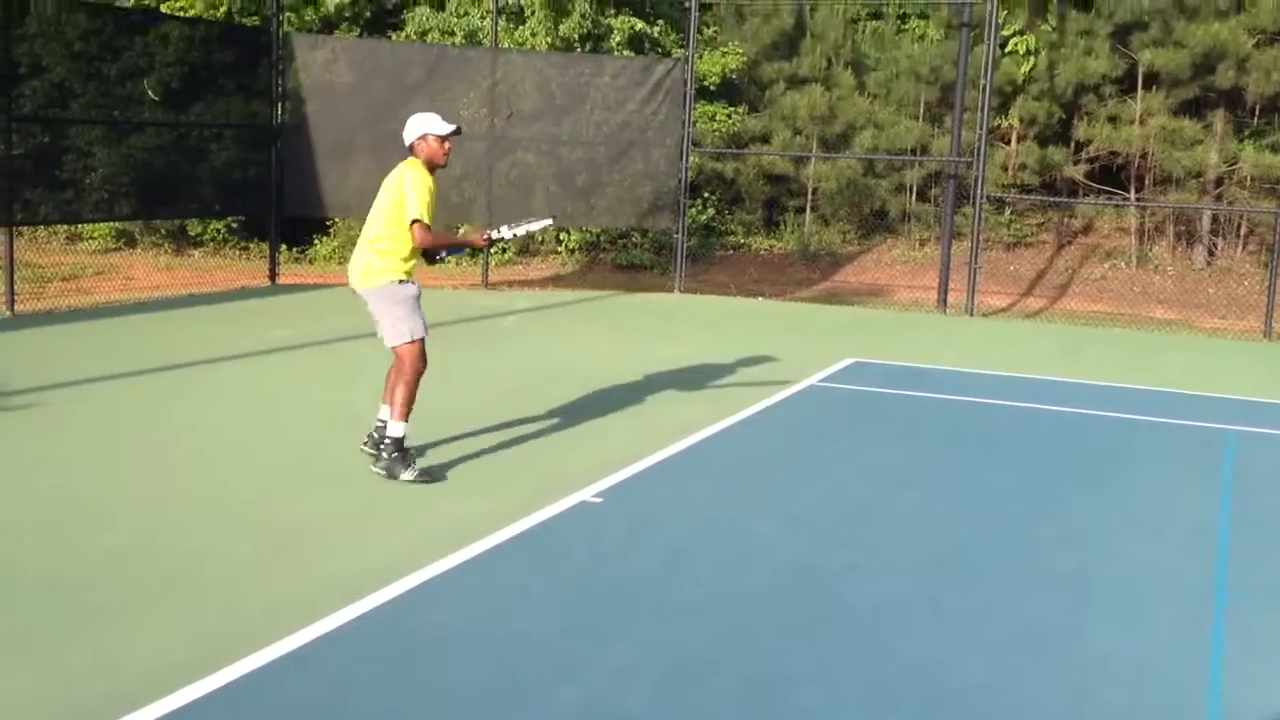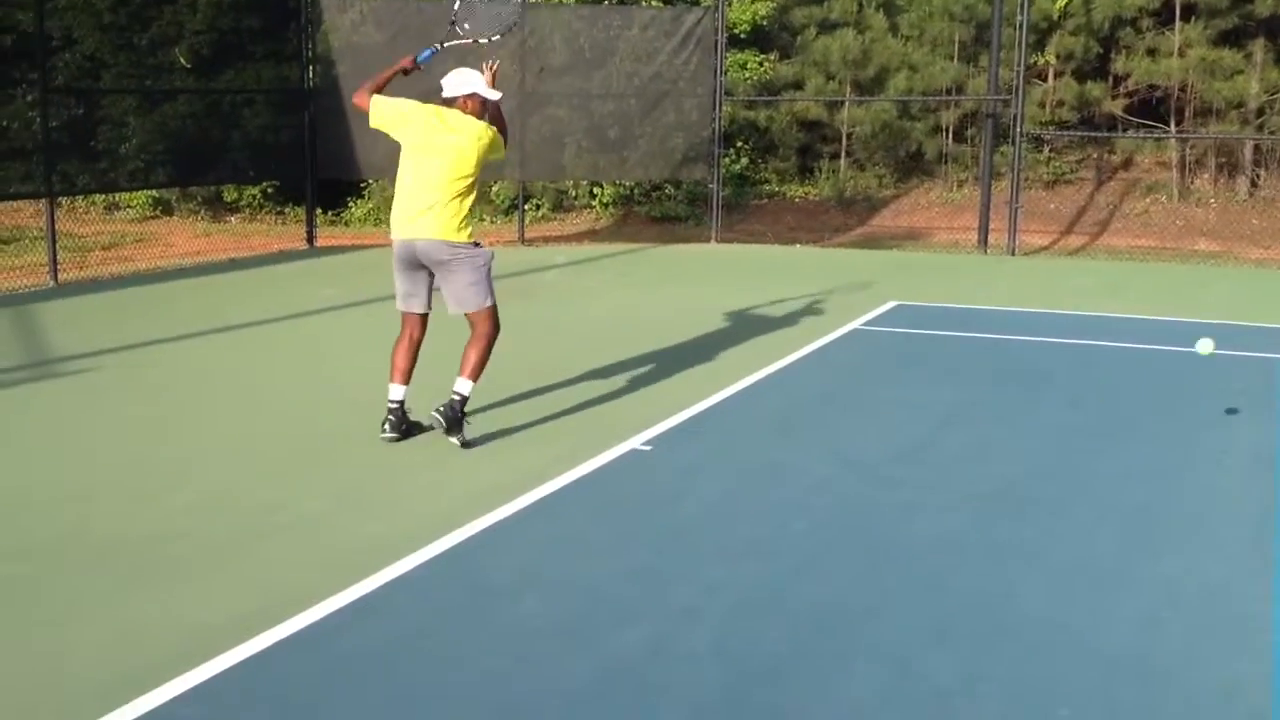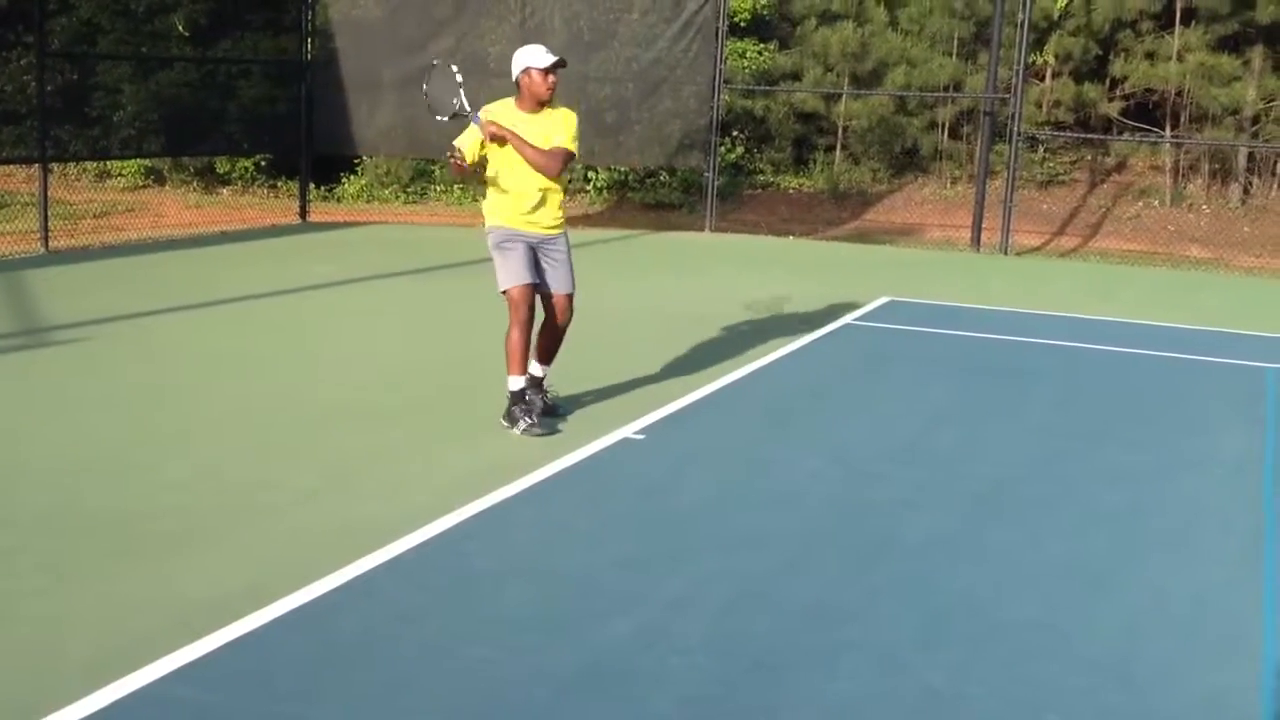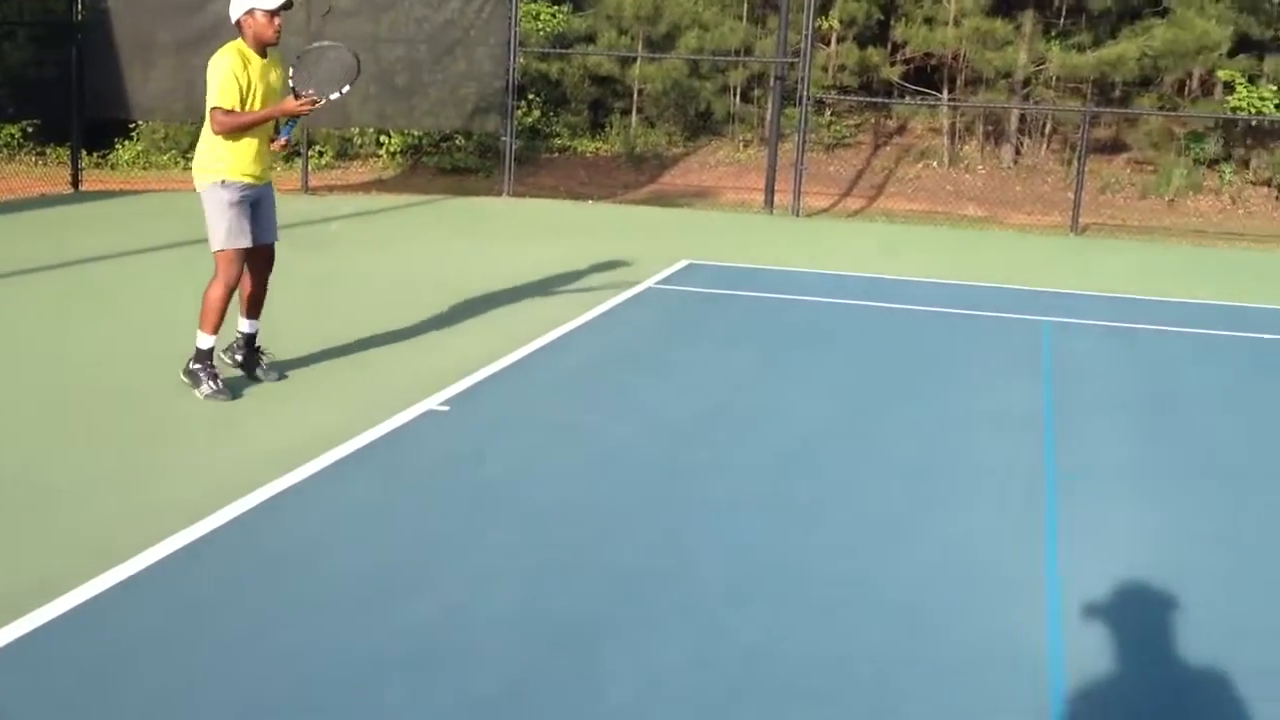
dt=1s
person 1, frame 1
left shoulder: (406, 172)
right shoulder: (418, 178)
right elbow: (423, 236)
left wrist: (434, 247)
right wrist: (467, 241)
left hip: (373, 271)
right hip: (383, 276)
left knee: (406, 353)
right knee: (415, 360)
left ankle: (380, 434)
right ankle: (391, 451)
person 1, frame 2
left shoulder: (416, 114)
right shoulder: (483, 135)
left elbow: (362, 99)
right elbow: (502, 138)
left wrist: (398, 68)
right wrist: (492, 86)
left hip: (404, 237)
right hip: (448, 240)
left knee: (412, 326)
right knee: (486, 327)
left ankle: (394, 414)
right ankle: (453, 406)
person 1, frame 3
left shoulder: (565, 118)
right shoulder: (492, 114)
left elbow: (556, 168)
right elbow: (460, 157)
left wrist: (510, 138)
right wrist: (459, 163)
left hip: (551, 231)
right hip: (507, 228)
left knee: (561, 314)
right knee: (523, 309)
left ankle: (534, 385)
right ankle: (517, 403)
person 1, frame 4
left shoulder: (275, 65)
right shoulder: (228, 61)
right elbow: (220, 124)
left wrist: (276, 138)
right wrist: (279, 110)
left hip: (258, 179)
right hip: (223, 179)
left knee: (262, 264)
right knee: (230, 271)
left ankle: (244, 348)
right ankle: (200, 361)
